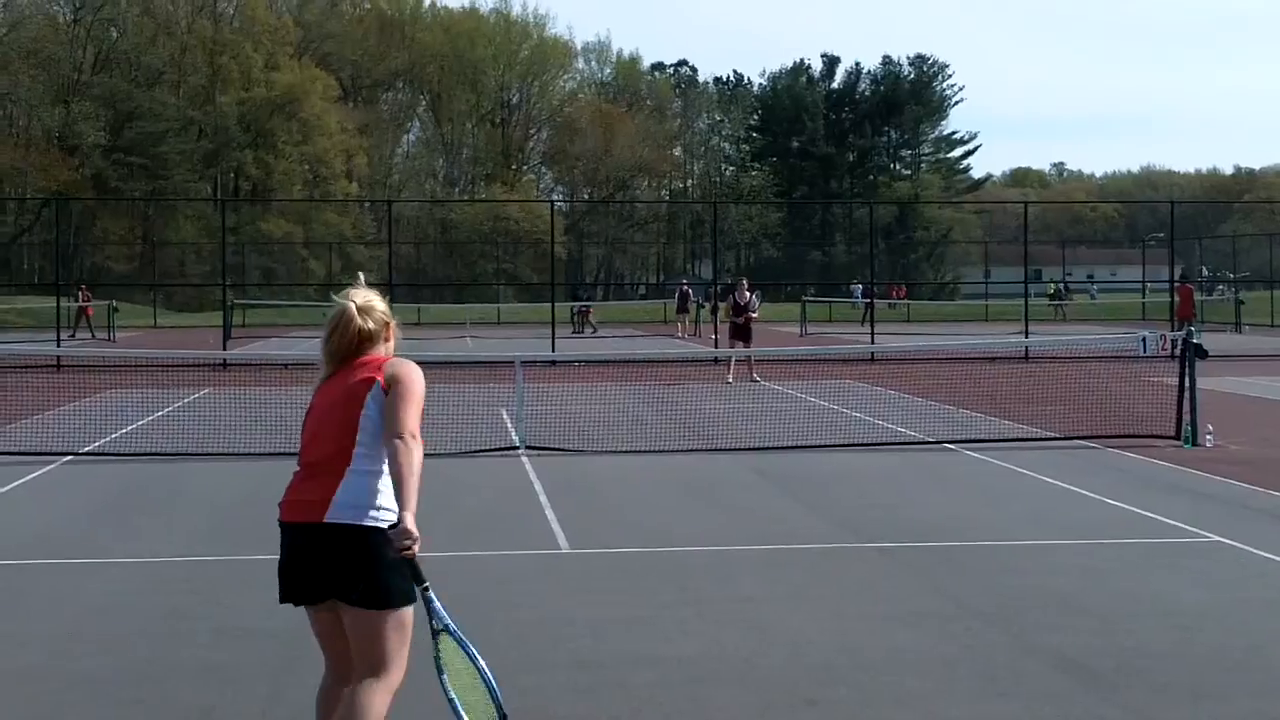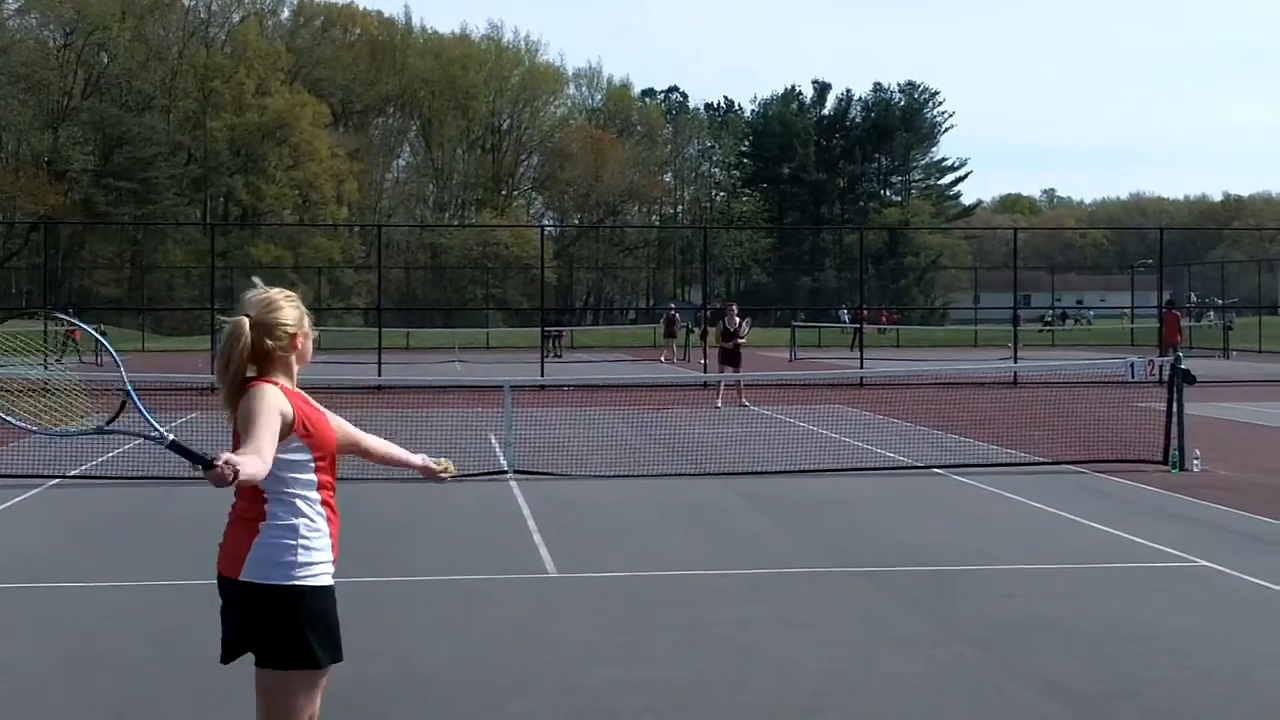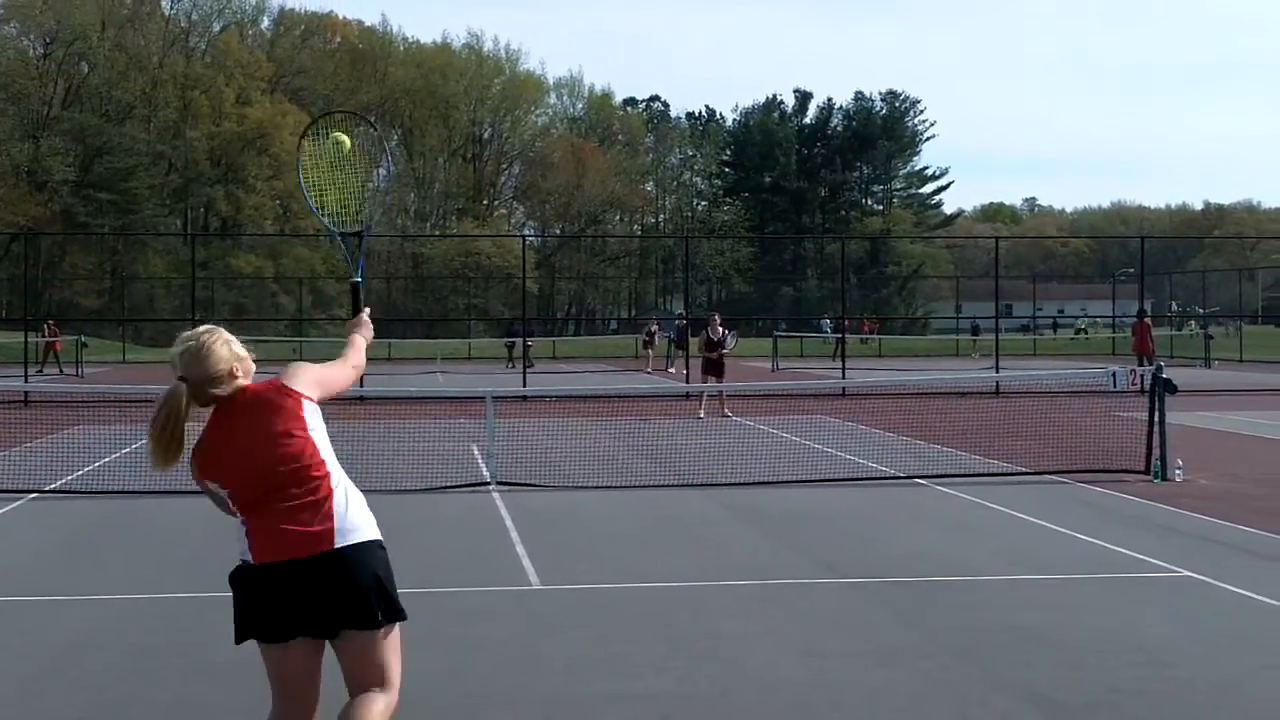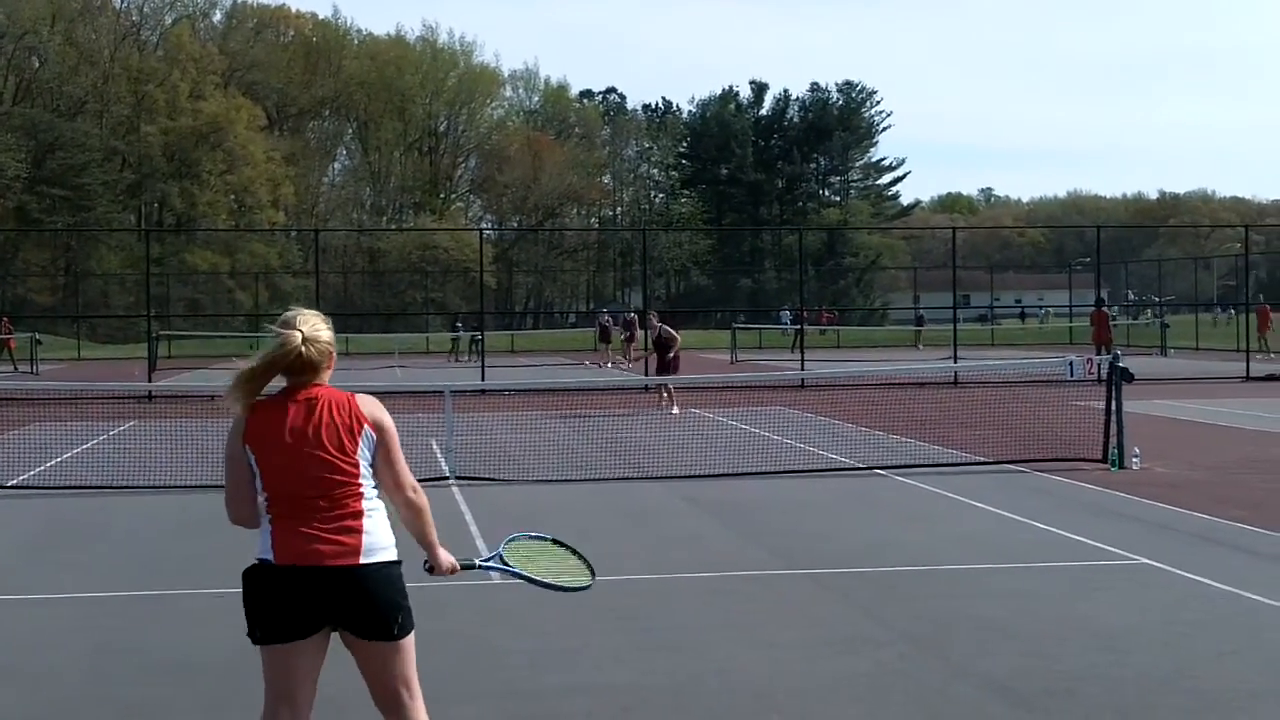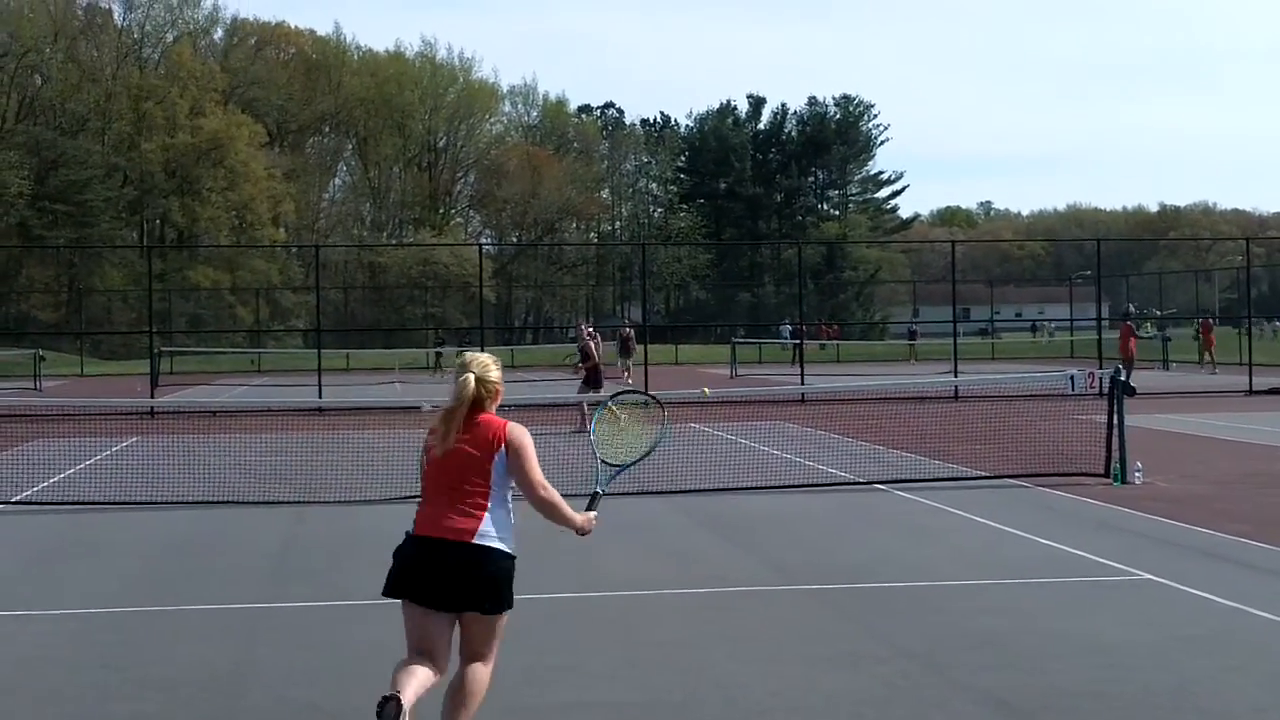
dt=1s
person 1, frame 1
left shoulder: (332, 380)
right shoulder: (399, 371)
right elbow: (406, 439)
right wrist: (407, 515)
left hip: (301, 526)
right hip: (356, 527)
left knee: (343, 671)
right knee: (382, 675)
person 1, frame 2
left shoulder: (279, 395)
right shoulder: (264, 397)
left elbow: (352, 439)
right elbow: (258, 452)
left wrist: (415, 460)
right wrist: (239, 466)
left hip: (274, 577)
right hip: (280, 579)
person 1, frame 3
left shoulder: (203, 456)
right shoulder: (286, 389)
right elbow: (350, 365)
right wrist: (359, 333)
left hip: (271, 573)
right hip: (348, 553)
person 1, frame 4
left shoulder: (249, 422)
right shoulder: (366, 410)
left elbow: (240, 513)
right elbow: (407, 494)
right wrist: (436, 550)
left hip: (284, 575)
right hip: (366, 568)
person 1, frame 5
left shoulder: (436, 436)
right shoulder: (510, 434)
right elbow: (538, 493)
right wrist: (576, 521)
left hip: (423, 549)
right hip: (483, 555)
left knee: (421, 662)
right knee: (478, 658)
